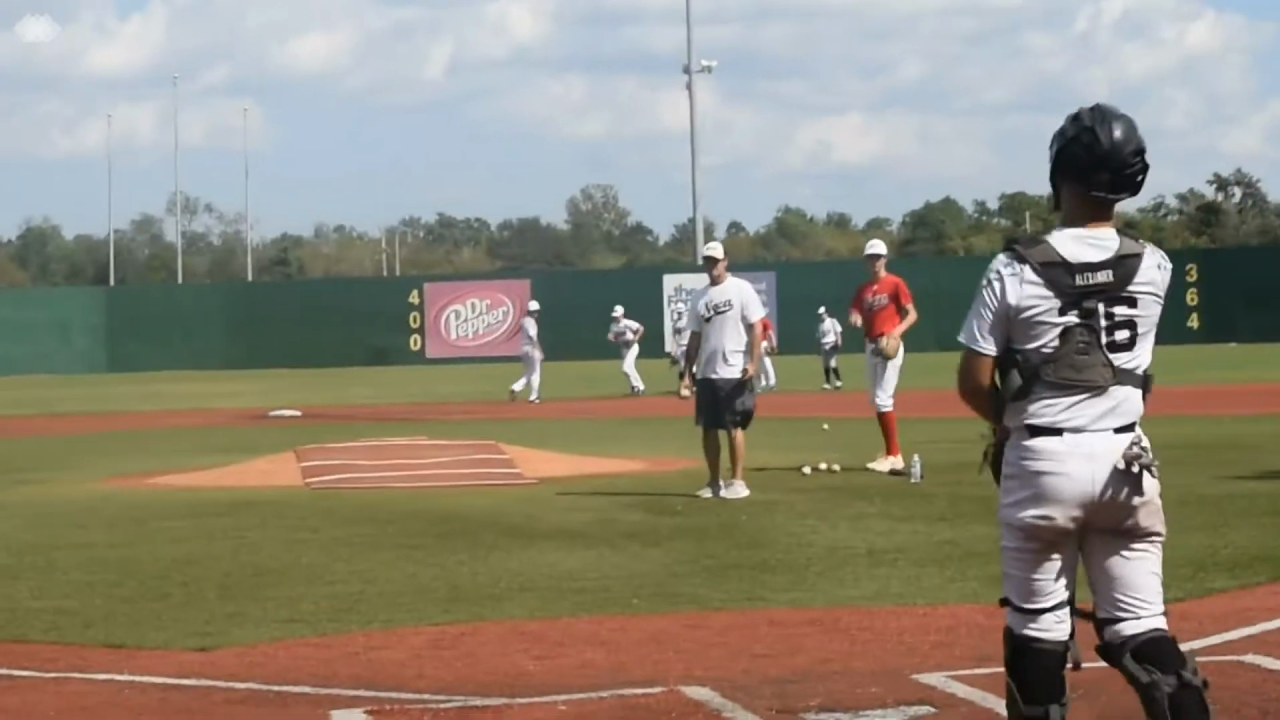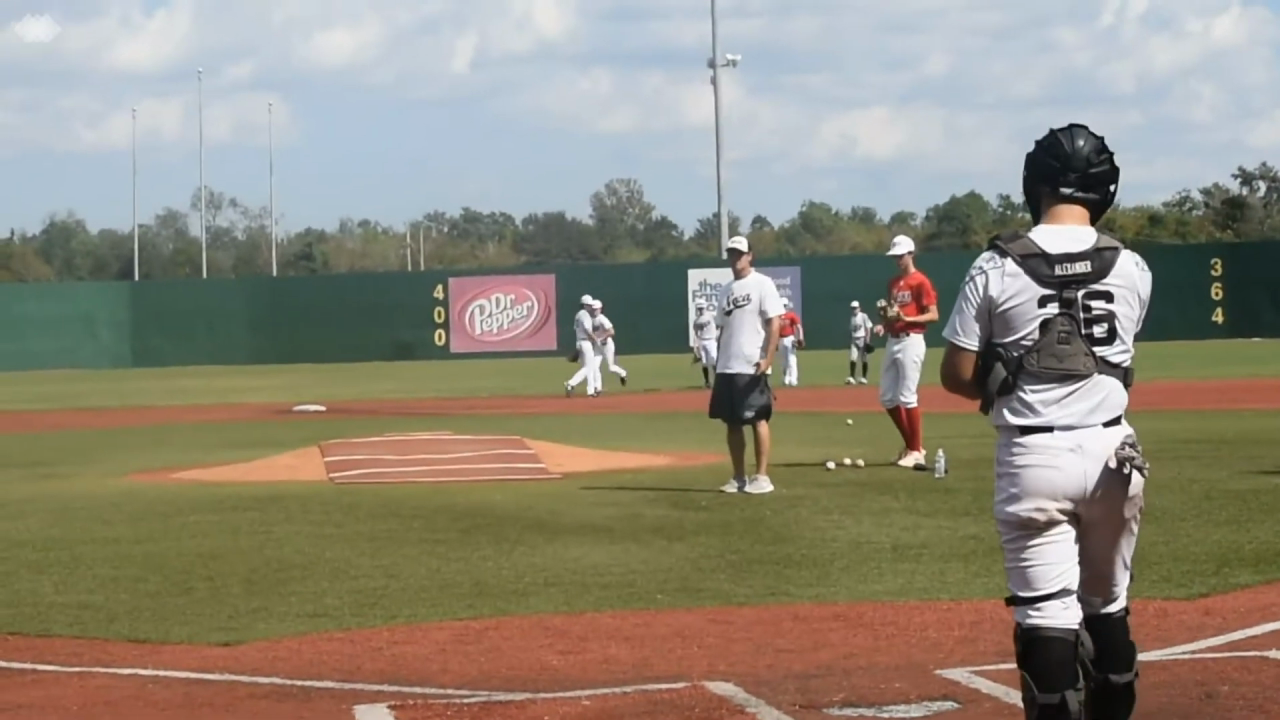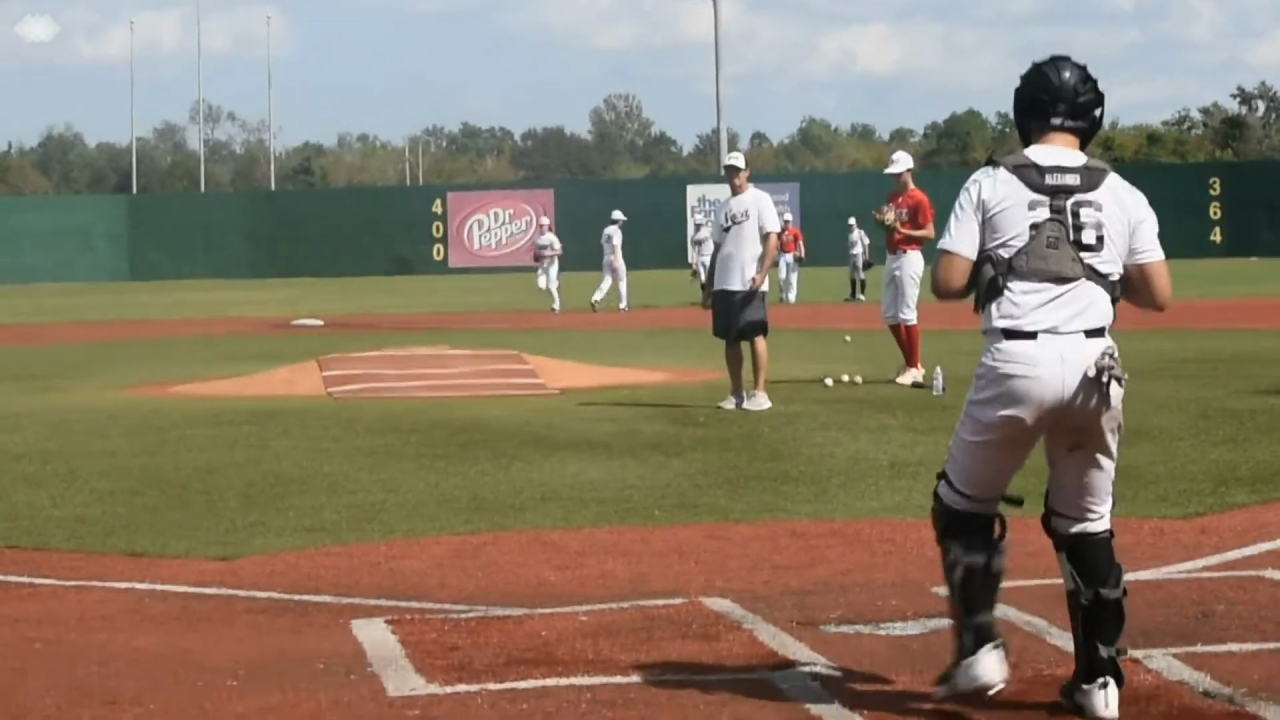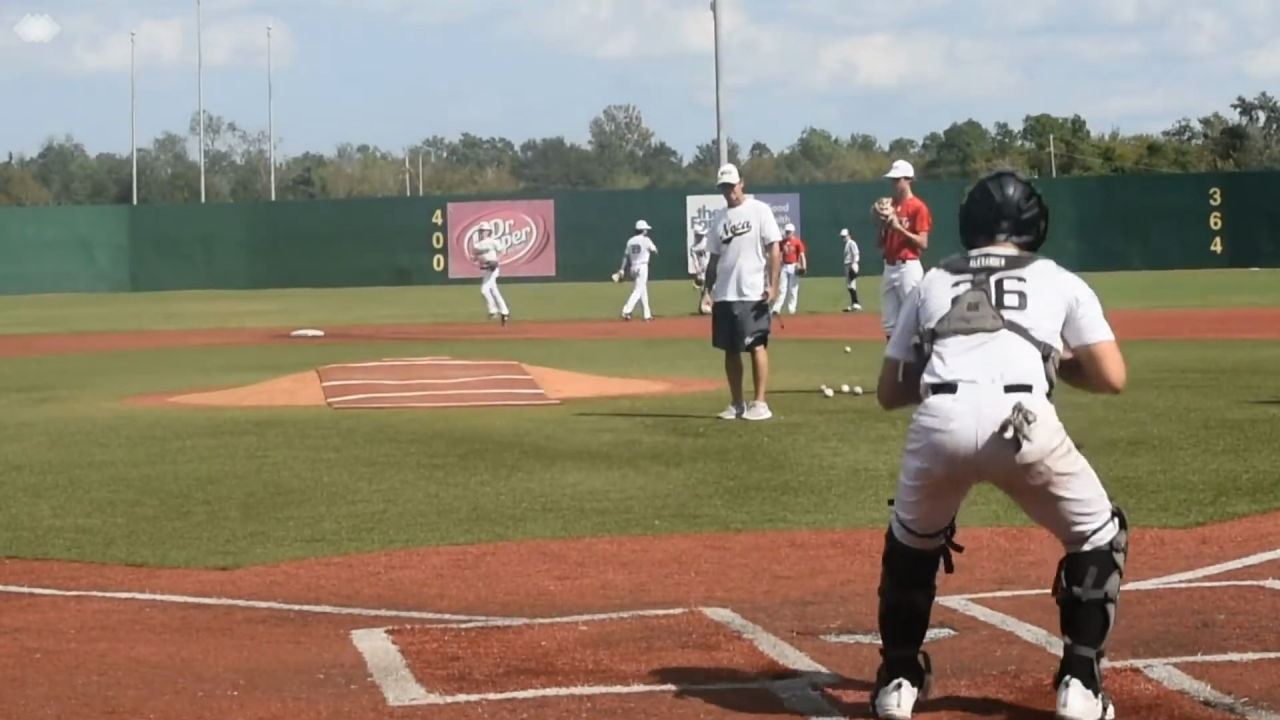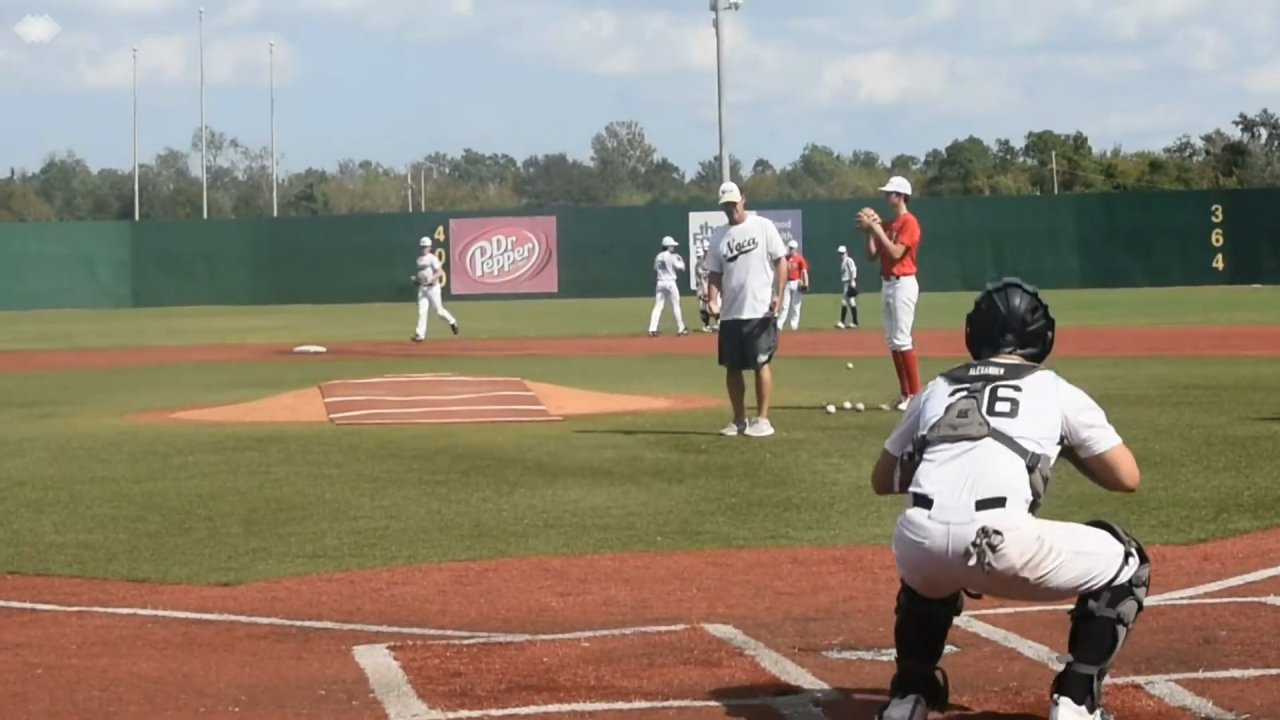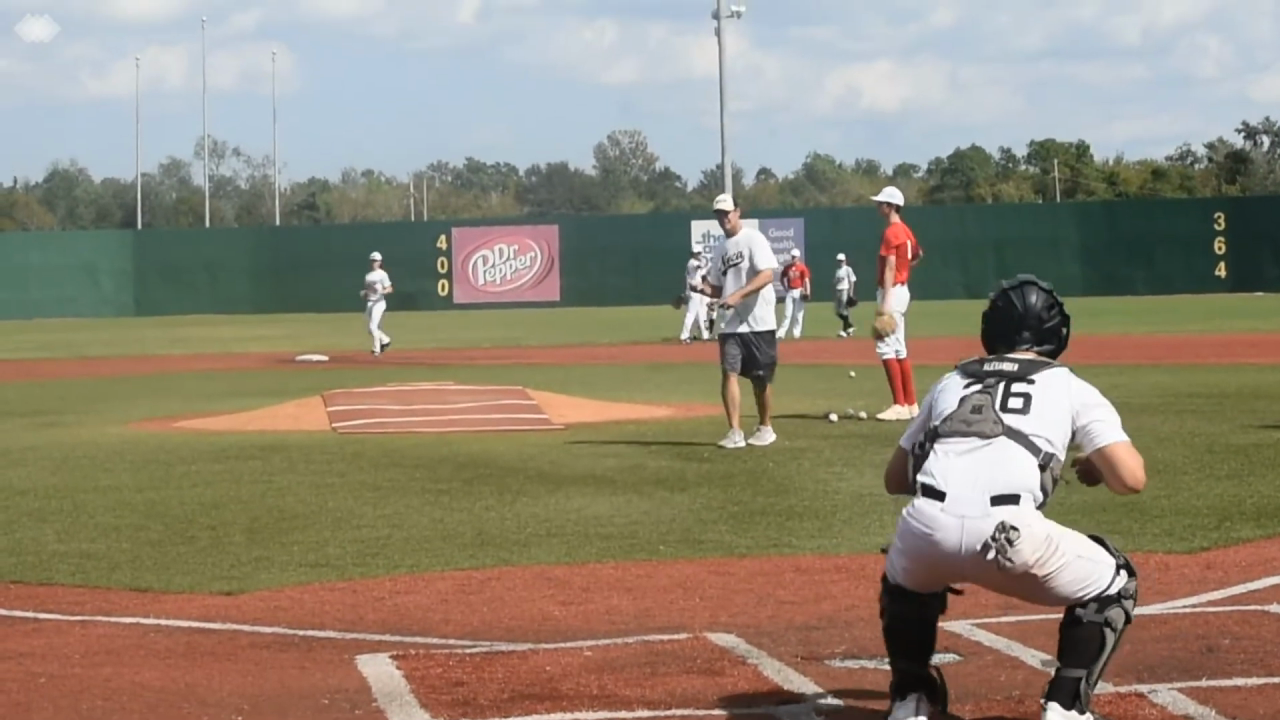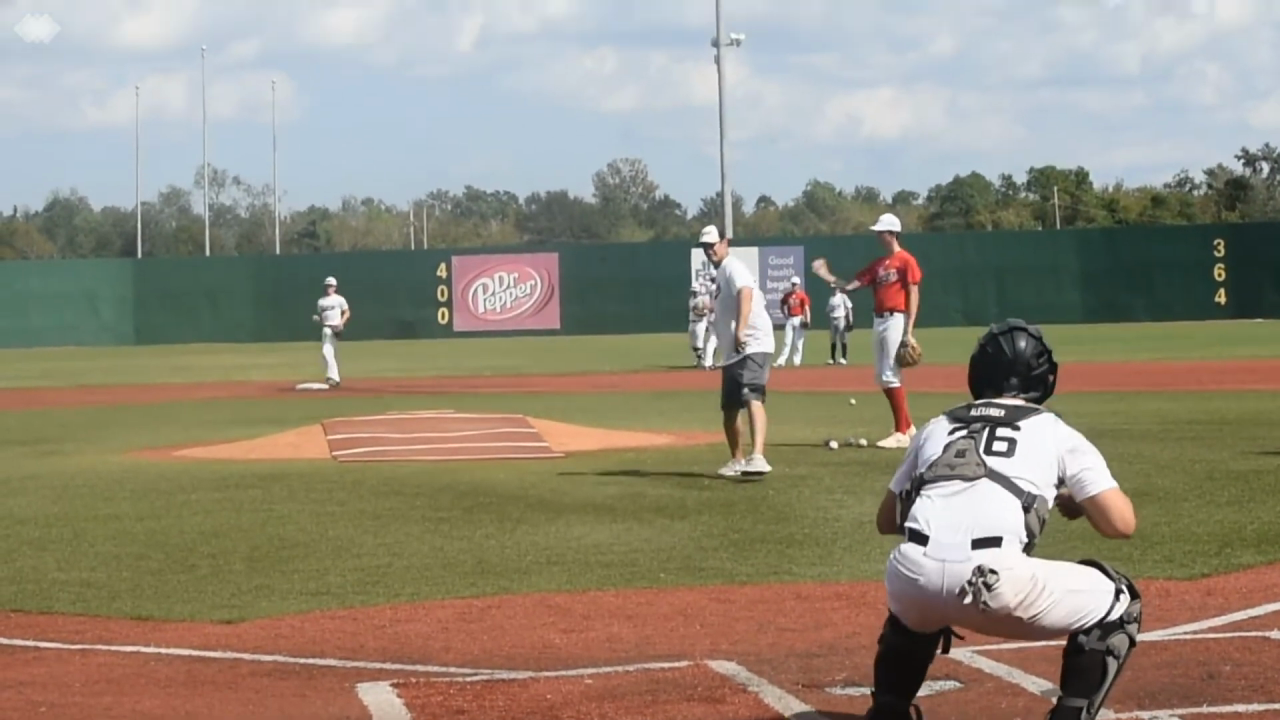
dt=0.5s
person 1, frame 1
left shoulder: (1013, 270)
right shoulder: (1152, 268)
left elbow: (974, 382)
left wrist: (1010, 423)
right wrist: (1110, 188)
left hip: (1043, 462)
right hip: (1124, 462)
left knee: (1037, 626)
right knee: (1139, 627)
person 1, frame 2
left shoulder: (996, 266)
right shoulder: (1133, 269)
left elbow: (957, 374)
left hip: (1033, 457)
right hip: (1109, 453)
left knee: (1046, 617)
right knee: (1105, 609)
person 1, frame 3
left shoulder: (990, 182)
right shoulder: (1122, 192)
left elbow: (947, 282)
right elbow: (1158, 297)
left hip: (1016, 362)
right hip: (1093, 364)
left knee: (962, 505)
right knee: (1087, 524)
left ankle: (979, 647)
person 1, frame 4
left shoulder: (933, 282)
right shoulder: (1061, 281)
left elbow: (889, 393)
right elbow: (1112, 378)
left hip: (937, 422)
right hip: (1019, 423)
left knee: (912, 542)
right knee: (1099, 538)
person 1, frame 5
left shoulder: (937, 388)
right shoulder: (1058, 390)
left elbow: (883, 480)
right elbow: (1126, 477)
right wrist: (1067, 450)
left hip: (918, 540)
right hip: (1001, 541)
right knee: (1125, 566)
person 1, frame 6
left shoulder: (952, 381)
right shoulder: (1071, 387)
left elbow: (895, 479)
right elbow: (1130, 478)
right wrist: (1098, 467)
left hip: (924, 530)
right hip: (1006, 535)
left knee: (904, 576)
right knee: (1112, 584)
person 1, frame 7
left shoulder: (937, 427)
right shoulder: (1058, 432)
left elbow: (886, 521)
right elbow: (1121, 524)
right wrist: (1080, 501)
left hip: (911, 575)
right hip: (991, 580)
right knee: (1117, 605)
person 2, frame 1
left shoulder: (741, 289)
right shoulder: (700, 296)
left elbow: (756, 327)
right elbow: (695, 336)
left wrist: (753, 362)
right wrist: (688, 372)
left hip: (734, 372)
right hip: (707, 373)
left knee: (734, 427)
right knee: (708, 428)
left ankle: (738, 481)
right ankle: (714, 481)
person 2, frame 2
left shoulder: (762, 284)
right shoulder: (726, 290)
left elbow: (775, 324)
left wrist: (767, 358)
right wrist: (717, 367)
left hip: (752, 368)
right hip: (727, 368)
left knee: (758, 419)
right knee: (732, 422)
left ankle: (762, 476)
right ankle: (739, 477)
person 2, frame 3
left shoulder: (760, 199)
right shoulder: (723, 206)
left elbow: (772, 240)
left wrist: (762, 273)
right wrist: (709, 285)
left hip: (750, 284)
right hip: (724, 285)
left knee: (755, 336)
right knee: (730, 339)
left ankle: (759, 393)
right ankle: (737, 393)
person 2, frame 4
left shoulder: (759, 210)
right shoulder: (719, 218)
left elbow: (774, 249)
left wrist: (773, 284)
right wrist: (708, 290)
left hip: (752, 294)
right hip: (724, 295)
left knee: (756, 346)
right knee: (730, 349)
left ankle: (760, 403)
right ankle: (737, 403)
person 2, frame 5
left shoulder: (763, 226)
right shoulder: (719, 235)
left elbow: (781, 262)
right elbow: (715, 274)
left wrist: (778, 295)
right wrist: (713, 300)
left hip: (760, 311)
right hip: (731, 313)
left knee: (761, 364)
right knee: (733, 368)
left ankle: (762, 420)
right ankle: (739, 419)
person 2, frame 6
left shoulder: (754, 239)
right shoulder: (719, 249)
left elbow: (767, 275)
left wrist: (738, 295)
right wrist: (705, 288)
left hip: (758, 322)
right hip: (731, 323)
left knee: (760, 377)
right knee: (729, 374)
left ankle: (765, 427)
right ankle: (736, 432)
person 2, frame 7
left shoulder: (732, 267)
right shoulder: (721, 274)
left elbow: (746, 293)
left wrist: (740, 329)
right wrist: (713, 310)
left hip: (754, 346)
right hip: (732, 352)
left knee: (751, 398)
right knee: (729, 409)
left ankle: (757, 457)
right ankle: (737, 460)
person 3, frame 1
left shoulder: (895, 284)
right shoulder: (863, 289)
left elbow: (912, 314)
right elbow: (859, 317)
left wrist: (898, 331)
right wrist: (854, 319)
right hip: (870, 346)
left knee: (884, 400)
right knee: (878, 401)
left ankle: (893, 456)
right ankle: (891, 453)
person 3, frame 2
left shoulder: (921, 282)
right shoulder: (893, 282)
left elbow: (934, 315)
left wrist: (907, 319)
right wrist: (884, 323)
left hip: (911, 342)
right hip: (892, 342)
left knee: (907, 396)
right knee: (887, 397)
left ankle: (917, 451)
right ankle: (910, 445)
person 3, frame 3
left shoulder: (919, 199)
right shoulder: (892, 197)
left elbow: (930, 233)
left wrist: (902, 231)
right wrist: (885, 224)
left hip: (909, 258)
right hip: (891, 258)
left knee: (907, 314)
right knee: (889, 314)
left ankle: (914, 369)
right ankle: (910, 363)
person 3, frame 4
left shoulder: (918, 207)
right shoulder: (890, 209)
left elbow: (922, 244)
right elbow: (880, 245)
left wrist: (900, 228)
right wrist: (881, 224)
left hip: (909, 268)
right hip: (889, 269)
right knee: (890, 327)
person 3, frame 5
left shoulder: (909, 222)
right shoulder: (888, 224)
left elbow: (895, 252)
right elbow: (873, 255)
left wrist: (878, 229)
right wrist: (869, 231)
left hip: (903, 284)
right hip: (887, 284)
left knee: (902, 340)
right knee: (892, 341)
left ankle: (915, 395)
right ankle: (904, 394)
person 3, frame 6
left shoulder: (890, 232)
right shoulder: (905, 231)
left elbow: (890, 268)
right elbow: (917, 256)
left wrist: (885, 303)
left hip: (892, 293)
right hip: (899, 292)
left knee: (886, 348)
right knee: (898, 349)
left ankle: (900, 405)
right ankle: (910, 403)
person 3, frame 7
left shoulder: (906, 260)
right shoulder: (877, 263)
left elbow: (913, 297)
right elbow: (852, 285)
left wrist: (909, 331)
right wrist: (828, 277)
left hip: (896, 321)
right hip: (879, 321)
left knee: (891, 375)
right knee: (885, 376)
left ankle: (902, 433)
right ankle: (906, 426)
